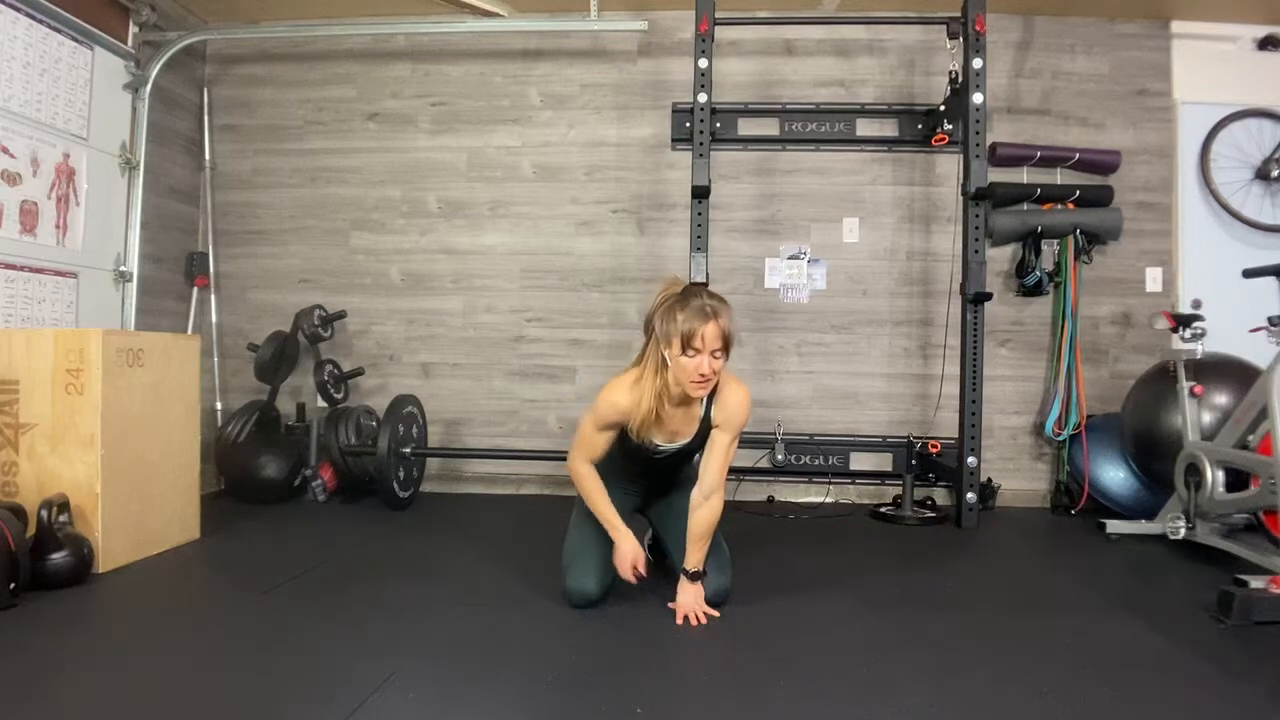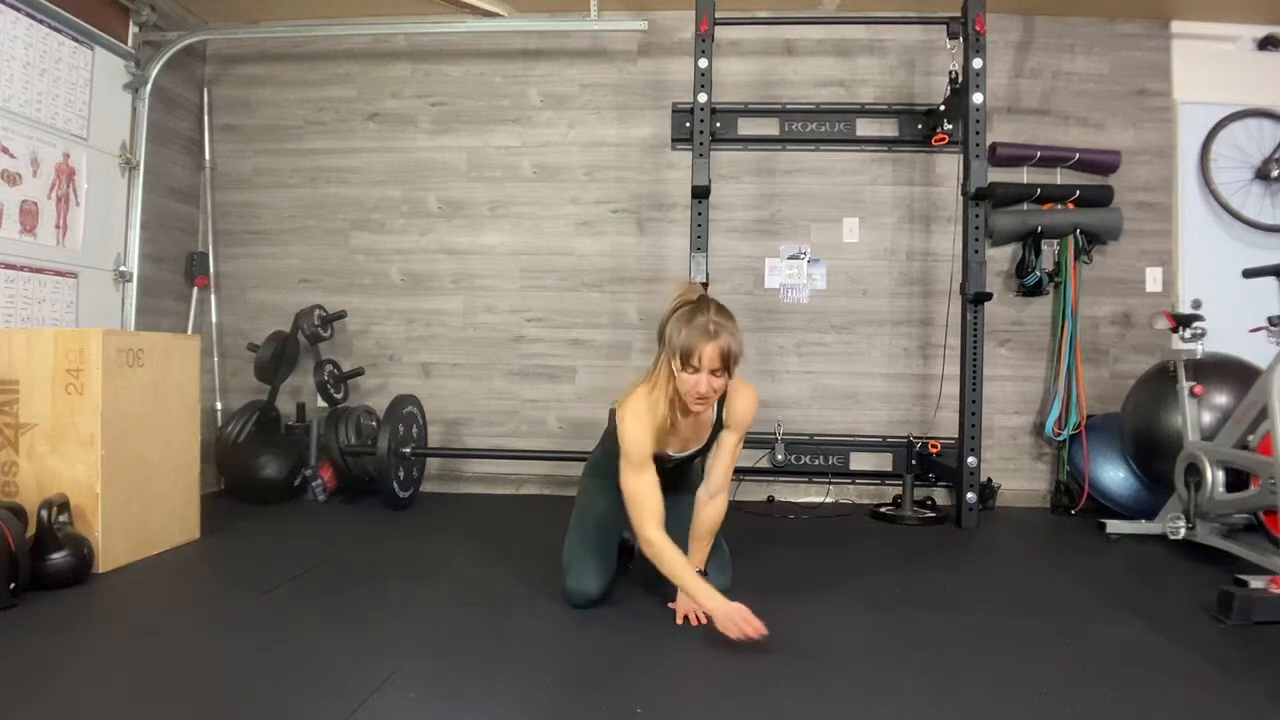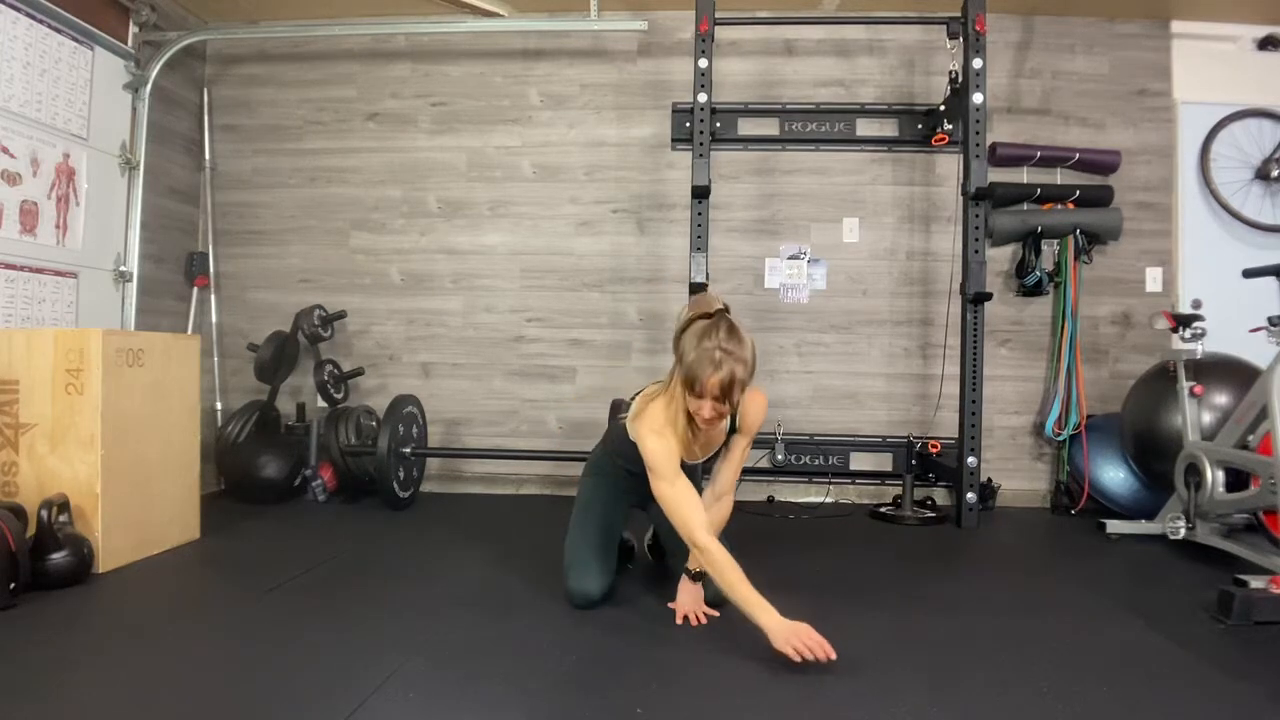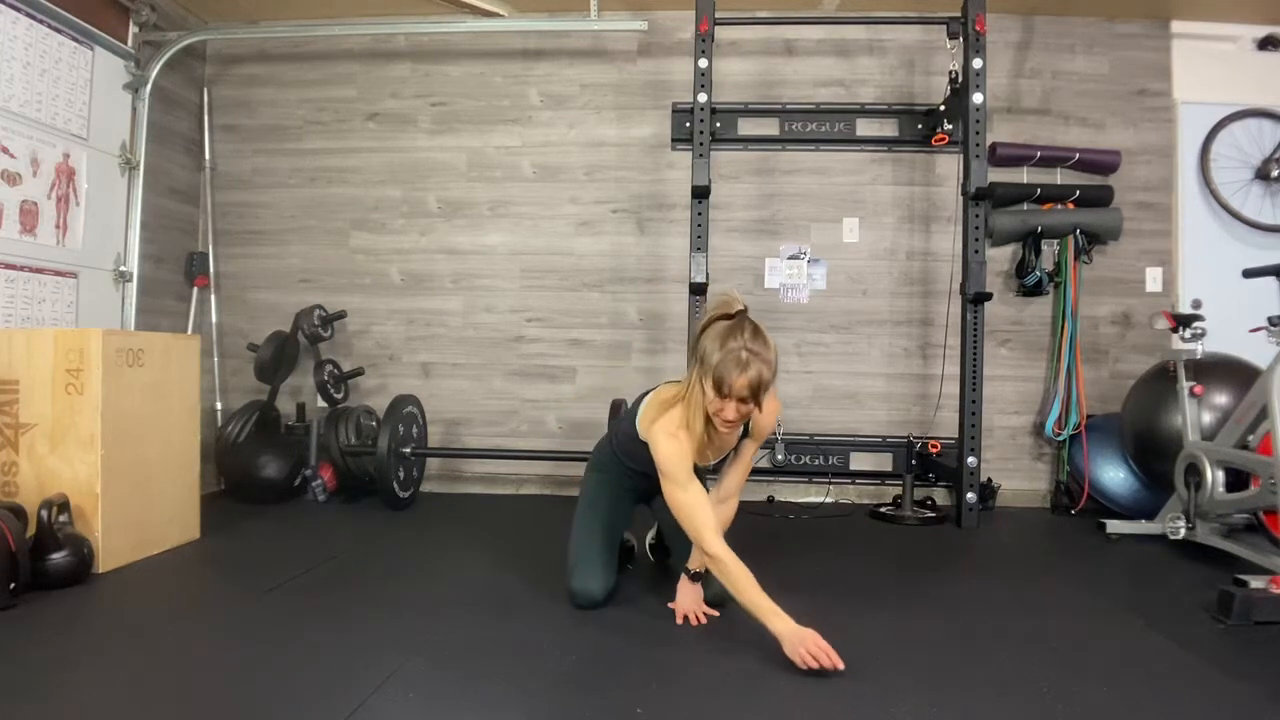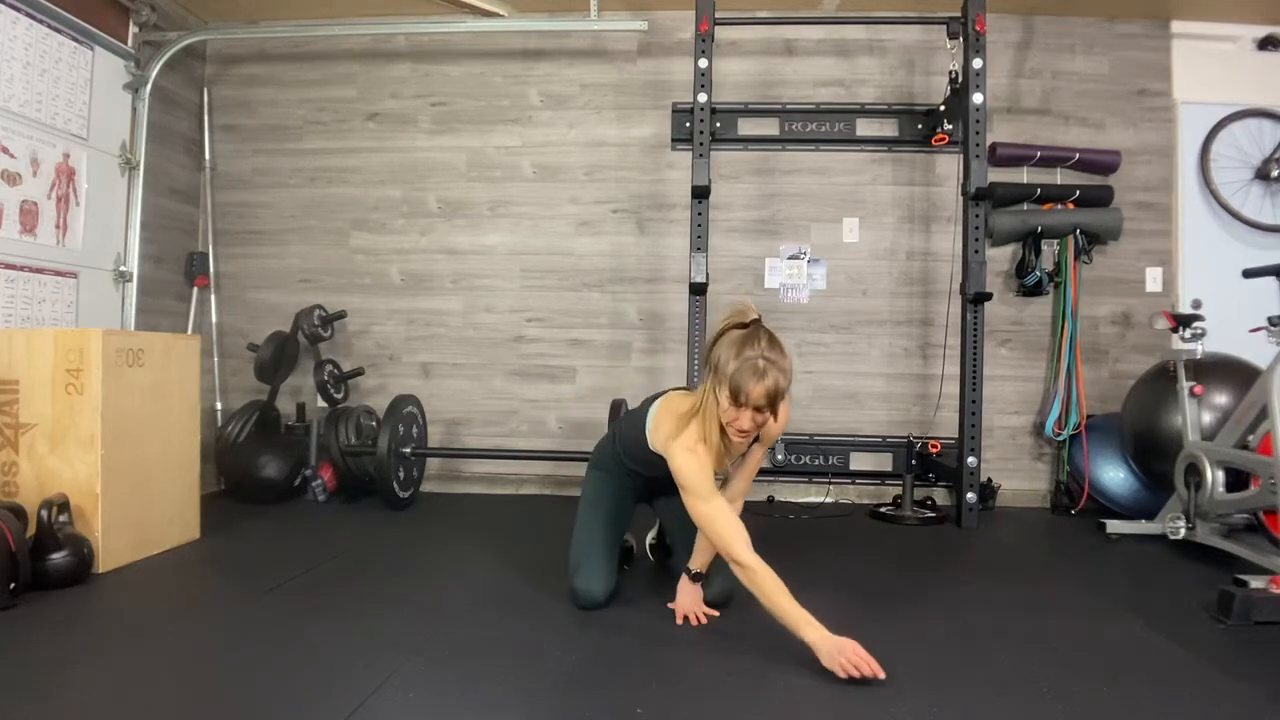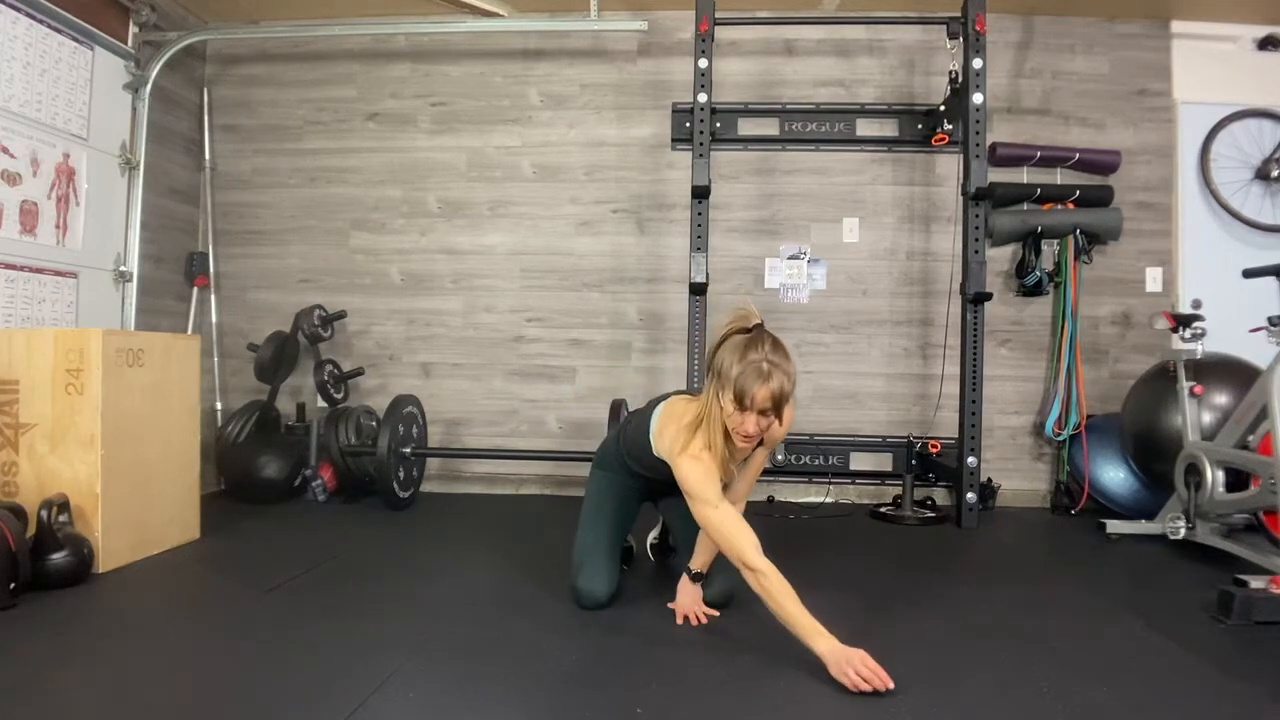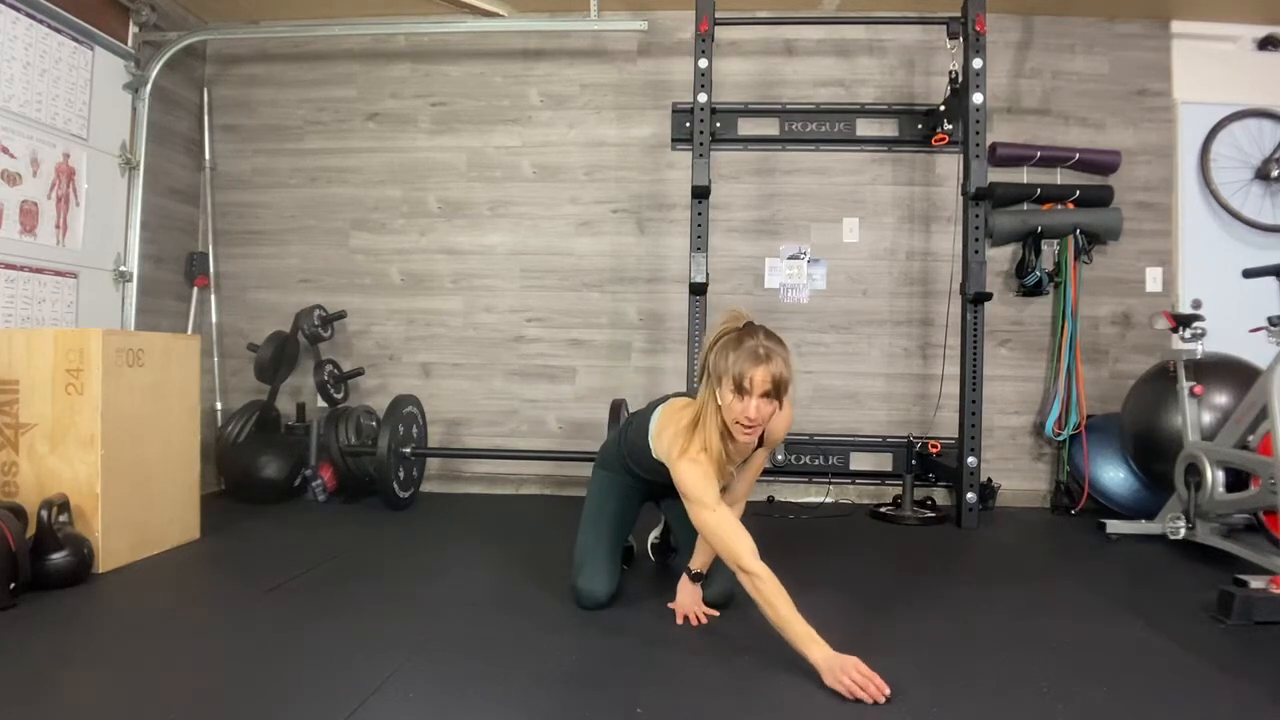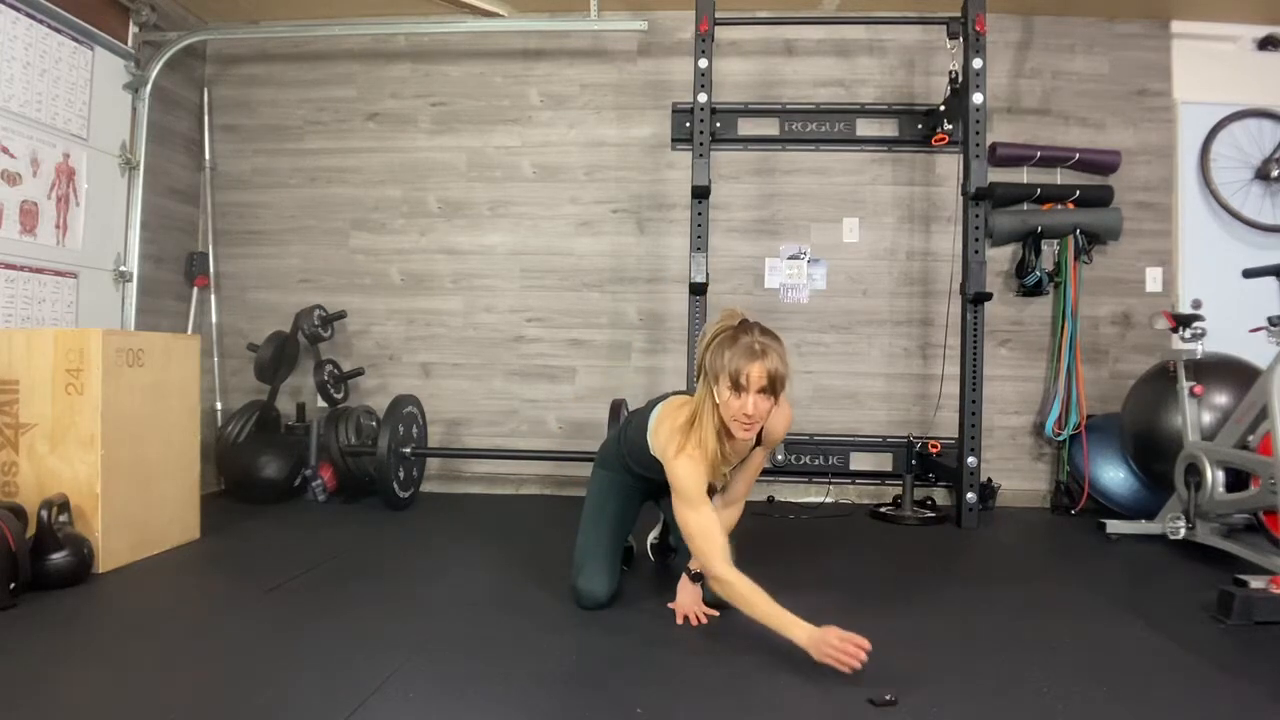
dt=0.2s
person 1, frame 1
left shoulder: (733, 399)
right shoulder: (626, 394)
left elbow: (709, 493)
right elbow: (580, 461)
left wrist: (691, 574)
right wrist: (622, 535)
left hip: (676, 482)
right hip: (615, 479)
left knee: (713, 589)
right knee: (582, 590)
left ankle: (661, 543)
right ankle: (625, 545)
person 1, frame 2
left shoulder: (741, 402)
right shoulder: (640, 411)
left elbow: (713, 494)
right elbow: (649, 530)
left wrist: (693, 570)
right wrist: (713, 603)
left hip: (679, 481)
right hip: (615, 479)
left knee: (718, 584)
right knee: (583, 591)
left ankle: (668, 561)
right ankle: (621, 547)
person 1, frame 3
left shoulder: (752, 407)
right shoulder: (657, 424)
left elbow: (720, 497)
right elbow: (703, 541)
left wrist: (691, 576)
right wrist: (775, 624)
left hip: (680, 481)
right hip: (615, 475)
left knee: (716, 586)
right knee: (585, 591)
left ankle: (660, 544)
right ankle: (616, 544)
person 1, frame 4
left shoulder: (764, 412)
right shoulder: (671, 426)
left elbow: (725, 498)
right elbow: (713, 546)
left wrist: (692, 575)
right wrist: (786, 630)
left hip: (683, 477)
right hip: (618, 472)
left knee: (714, 591)
right knee: (589, 592)
left ankle: (663, 543)
right ankle: (618, 544)
person 1, frame 5
left shoulder: (770, 419)
right shoulder: (687, 439)
left elbow: (731, 501)
right elbow: (742, 557)
left wrist: (692, 576)
right wrist: (821, 640)
left hip: (676, 481)
right hip: (619, 469)
left knee: (716, 591)
right knee: (590, 592)
left ankle: (664, 542)
right ankle: (618, 544)
person 1, frame 6
left shoulder: (774, 423)
right shoulder: (691, 446)
left elbow: (732, 504)
right elbow: (753, 564)
left wrist: (693, 575)
right wrist: (830, 650)
left hip: (677, 481)
right hip: (623, 470)
left knee: (718, 590)
right knee: (593, 592)
left ankle: (666, 540)
right ankle: (618, 541)
person 1, frame 7
left shoulder: (777, 421)
right shoulder: (690, 447)
left elbow: (732, 504)
right elbow: (749, 567)
left wrist: (693, 575)
right wrist: (824, 658)
left hip: (681, 480)
right hip: (625, 470)
left knee: (718, 590)
right knee: (593, 592)
left ankle: (669, 536)
right ankle: (620, 541)
person 1, frame 8
left shoulder: (776, 420)
right shoulder: (686, 444)
left elbow: (730, 503)
right elbow: (720, 571)
left wrist: (692, 576)
right wrist: (807, 635)
left hip: (689, 478)
right hip: (625, 470)
left knee: (714, 590)
right knee: (593, 592)
left ankle: (669, 537)
right ankle: (622, 543)
